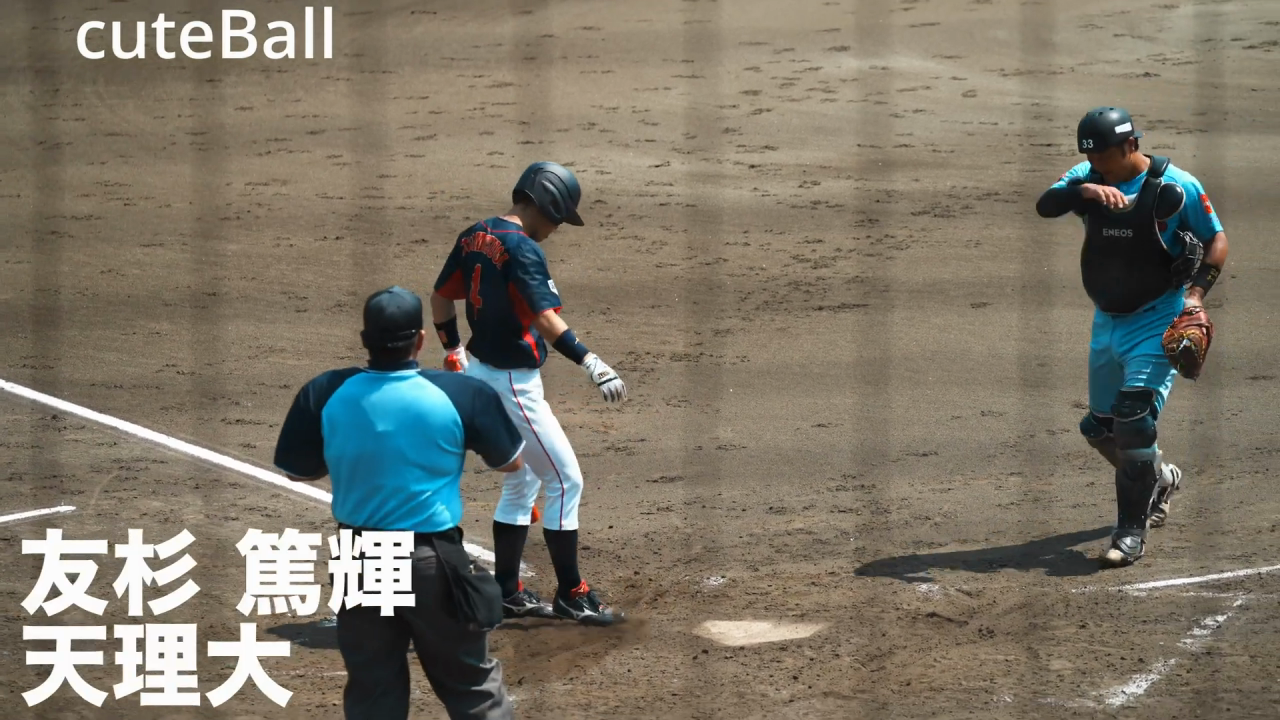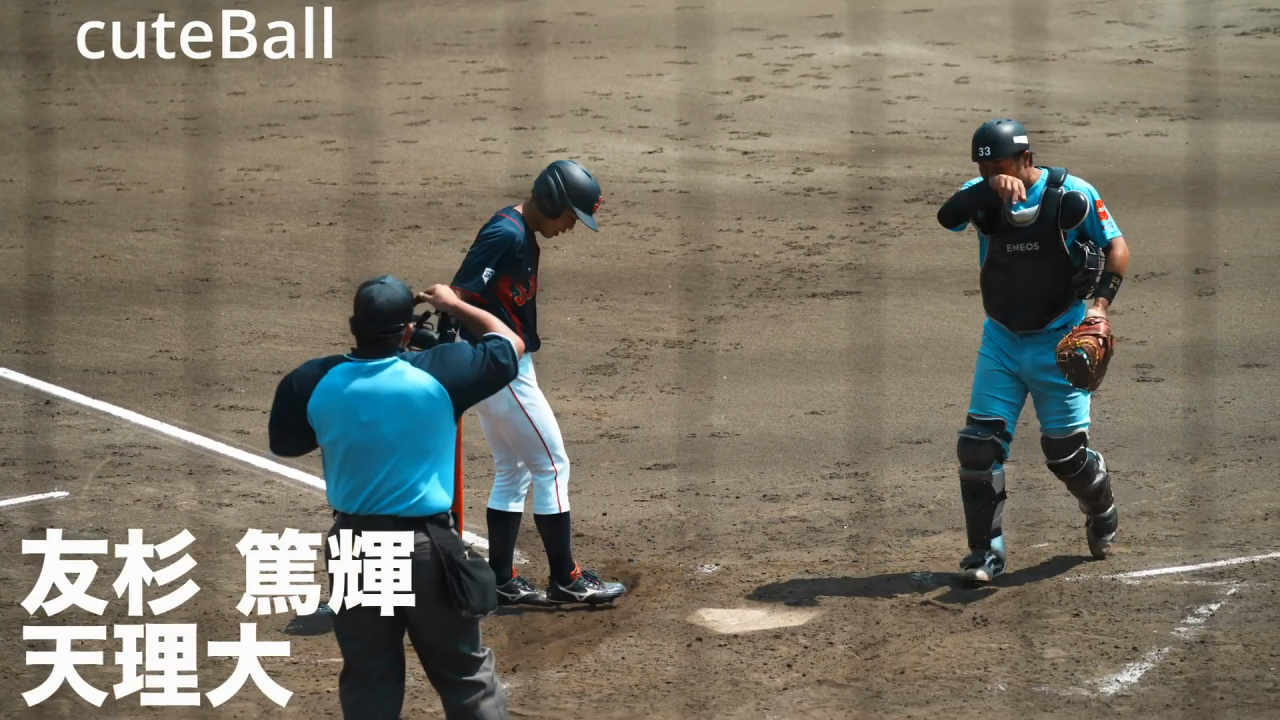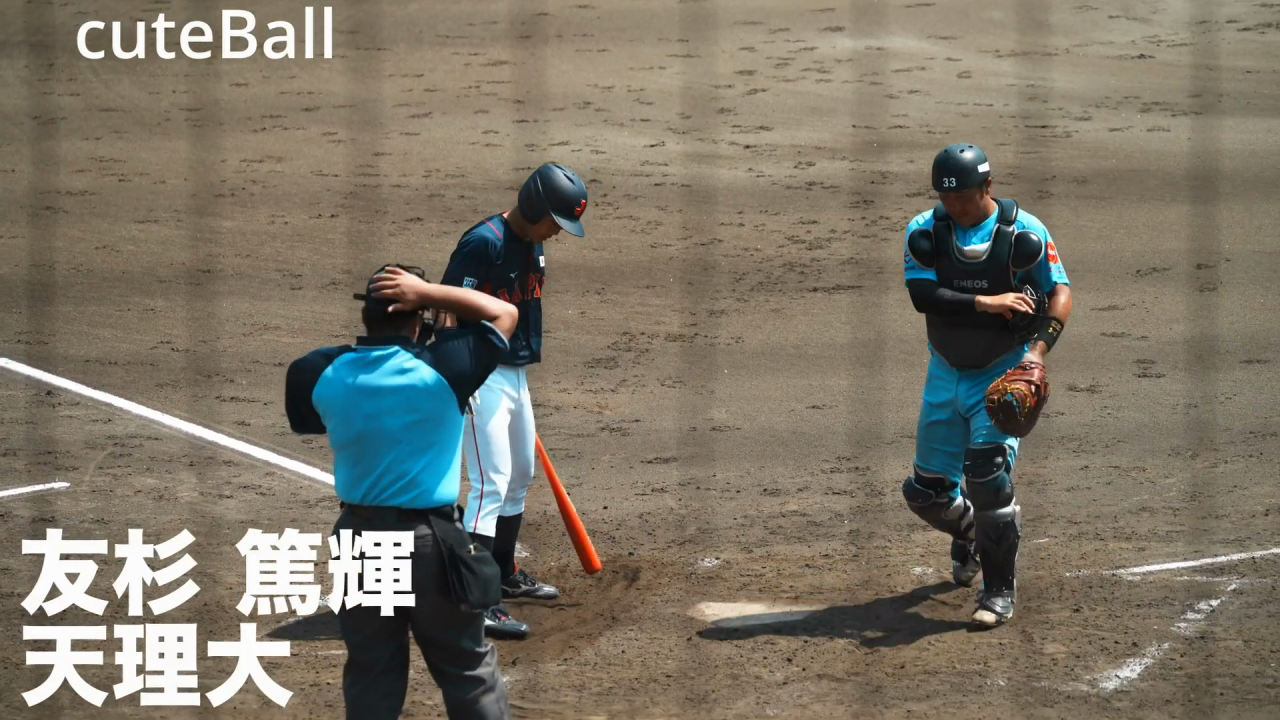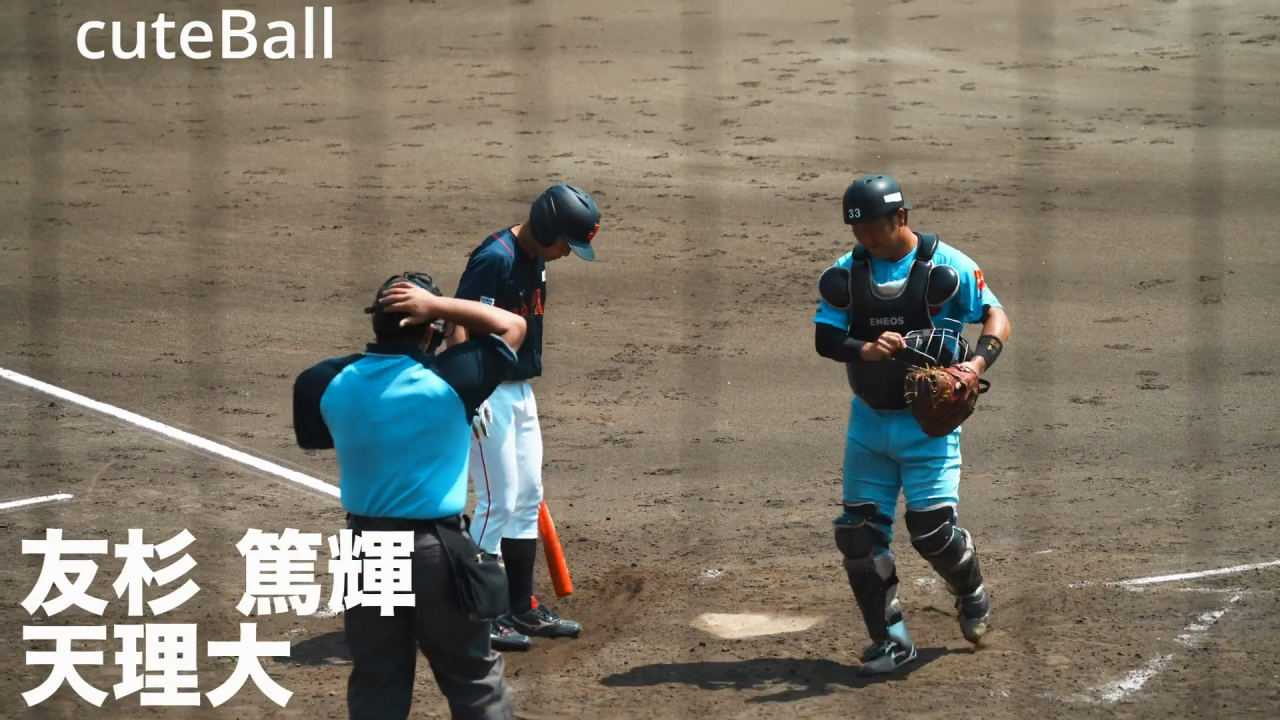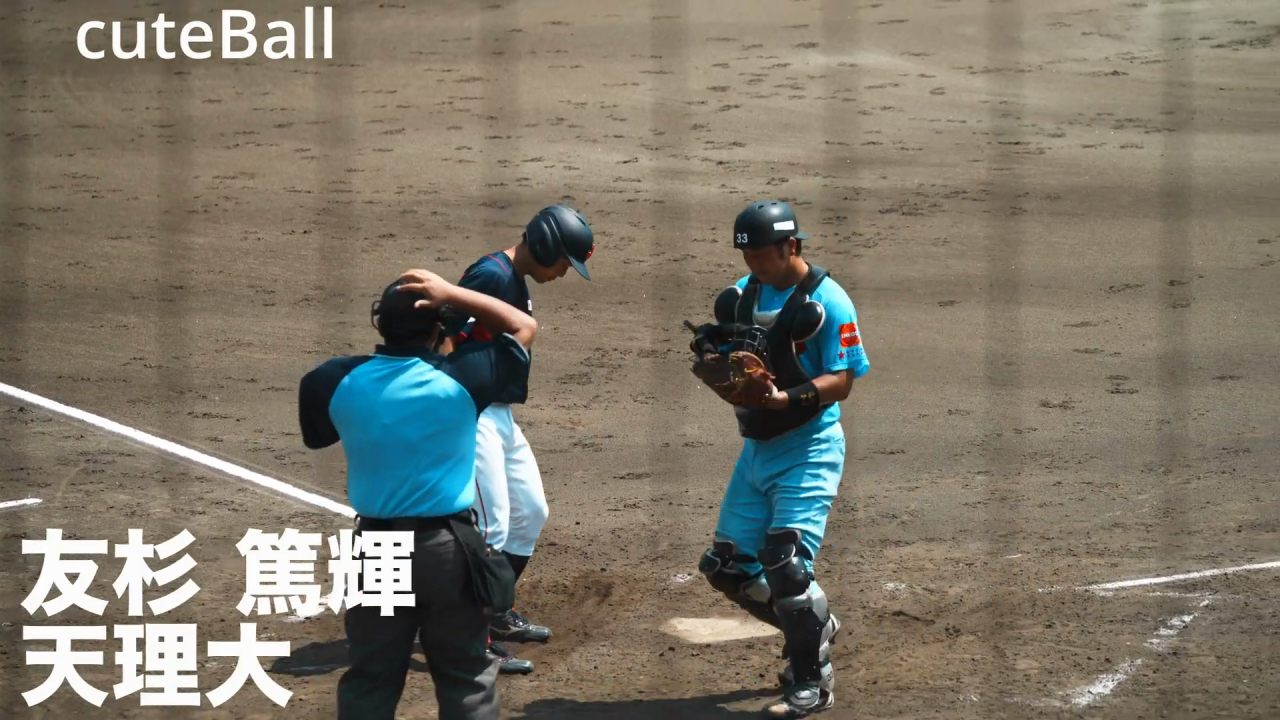
dt=0.5s
person 1, frame 1
left shoulder: (1176, 185)
right shoulder: (1086, 178)
left elbow: (1217, 240)
right elbow: (1045, 205)
left wrist: (1197, 294)
right wrist: (1086, 191)
left hip: (1156, 324)
right hip: (1106, 325)
left knee: (1133, 420)
right knee: (1100, 428)
left ankle: (1130, 532)
right ankle: (1160, 478)
person 1, frame 2
left shoulder: (1074, 194)
right shoulder: (984, 197)
left elbow: (1117, 248)
right elbow: (946, 217)
left wrist: (1100, 305)
right wrist: (990, 185)
left hip: (1059, 341)
right hip: (1001, 341)
left knee: (1065, 450)
right knee: (979, 444)
left ankle: (1101, 512)
right ankle: (985, 551)
person 1, frame 3
left shoulder: (1025, 231)
right shoulder: (925, 230)
left elbow: (1060, 293)
right elbow: (921, 296)
left wrist: (1038, 350)
right wrist: (985, 303)
left hip: (1002, 375)
right hip: (944, 376)
left knee: (989, 476)
right knee: (927, 490)
left ankle: (999, 592)
right ankle: (973, 544)
person 1, frame 4
left shoulder: (946, 265)
right shoulder: (846, 271)
left elbow: (996, 318)
right elbow: (825, 339)
left wrist: (978, 362)
right wrist: (865, 349)
right hip: (869, 420)
left knee: (931, 527)
right knee: (859, 532)
left ankle: (970, 593)
right ankle: (892, 640)
person 1, frame 5
left shoulder: (828, 301)
right shoulder: (743, 292)
left elbow: (842, 382)
right elbow: (720, 350)
left wrist: (784, 397)
left hip: (808, 452)
right hip: (756, 451)
left knee: (787, 567)
right knee: (726, 565)
right ankle: (813, 626)
person 2, frame 1
left shoulder: (474, 236)
right shoulder: (522, 248)
left elbow: (441, 297)
right elbow: (545, 318)
left wrist: (453, 350)
right wrist: (590, 363)
left hip: (483, 375)
right hip: (512, 384)
left knee: (520, 485)
right knee: (564, 481)
left ankle: (506, 591)
right ankle: (571, 595)
person 2, frame 2
left shoulder: (519, 229)
right shoulder: (507, 234)
left elbow: (475, 290)
right elbow: (460, 294)
left knee: (514, 472)
right knee: (552, 466)
left ankle: (501, 580)
right ankle: (567, 578)
person 2, frame 3
left shoulder: (532, 242)
right shoulder: (484, 241)
right elbow: (447, 308)
left hip: (516, 375)
right hip: (483, 379)
left knee: (519, 478)
right knee: (491, 487)
left ankle: (504, 573)
person 2, frame 4
left shoulder: (535, 258)
right shoulder: (494, 257)
right elbow: (459, 328)
left hip: (521, 390)
right hip: (488, 393)
left knee: (527, 498)
right knee: (498, 503)
left ankle: (522, 609)
person 2, frame 5
left shoulder: (519, 281)
right shoulder: (490, 274)
right elbow: (446, 341)
left hip: (501, 413)
right hip: (472, 415)
left knee: (531, 512)
right knee: (495, 525)
left ankle: (496, 614)
person 3, frame 1
left shoulder: (323, 394)
right shoulder: (464, 395)
left elbow: (299, 471)
right elbow: (511, 463)
right hip: (432, 563)
right knee: (472, 683)
person 3, frame 2
left shoulder: (311, 382)
right shoulder: (439, 374)
left elbow: (285, 444)
right elbow: (512, 345)
right wrist: (453, 305)
right hip: (425, 548)
left knee: (367, 673)
right knee: (463, 669)
person 3, frame 3
left shoulder: (320, 373)
right shoulder: (442, 368)
right elbow: (504, 314)
right wrist: (427, 291)
left hip: (359, 536)
right hip: (430, 540)
left knee: (370, 666)
right knee: (465, 664)
person 3, frame 4
left shoulder: (330, 382)
right shoulder: (450, 379)
left elbow: (313, 438)
right elbow: (513, 327)
right wrist: (438, 305)
right hip: (437, 549)
left knee: (376, 679)
right knee: (473, 677)
person 3, frame 5
left shoulder: (334, 382)
right shoulder: (461, 379)
left elbow: (316, 437)
right elbow: (523, 327)
right wrist: (450, 293)
right hip: (447, 547)
left knee: (371, 676)
right knee: (465, 675)
